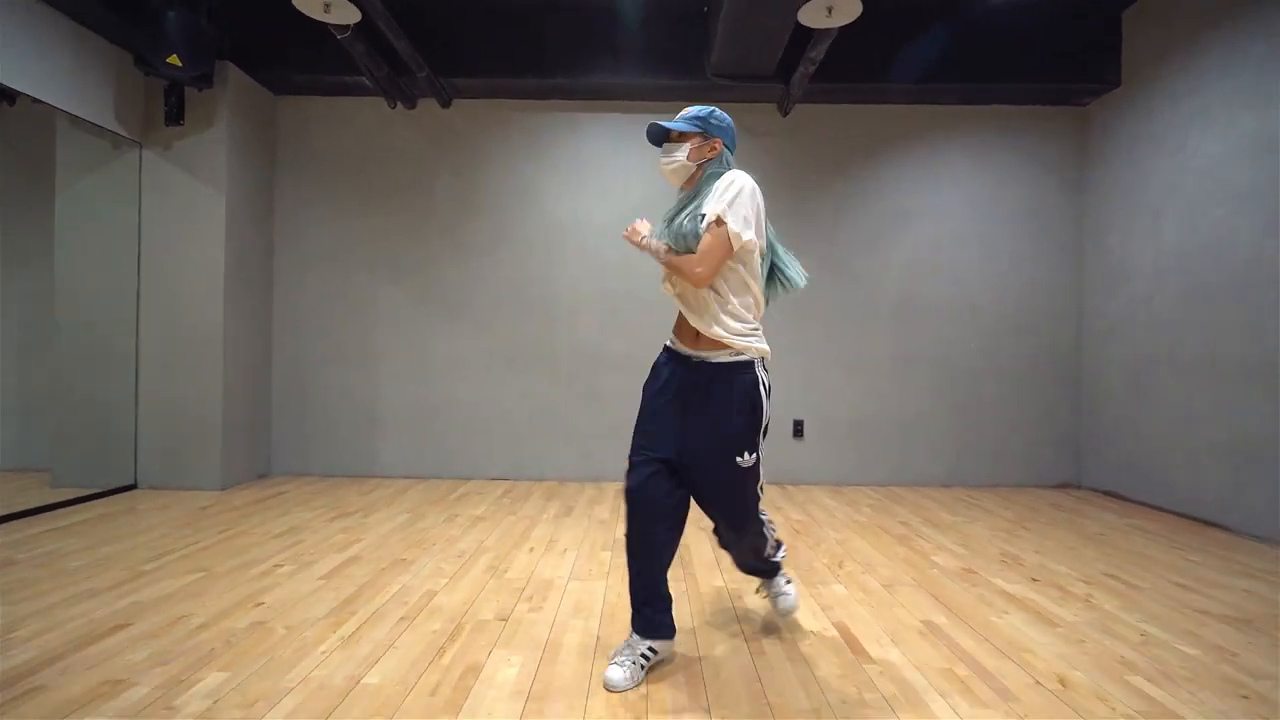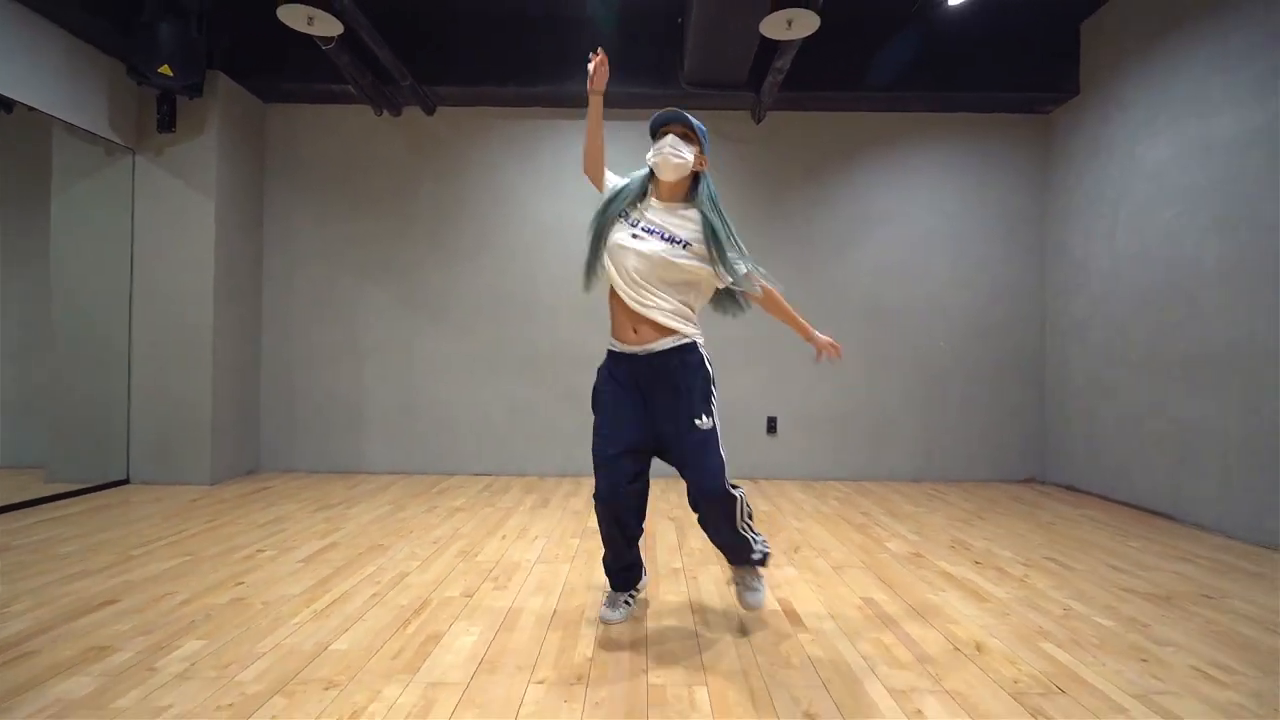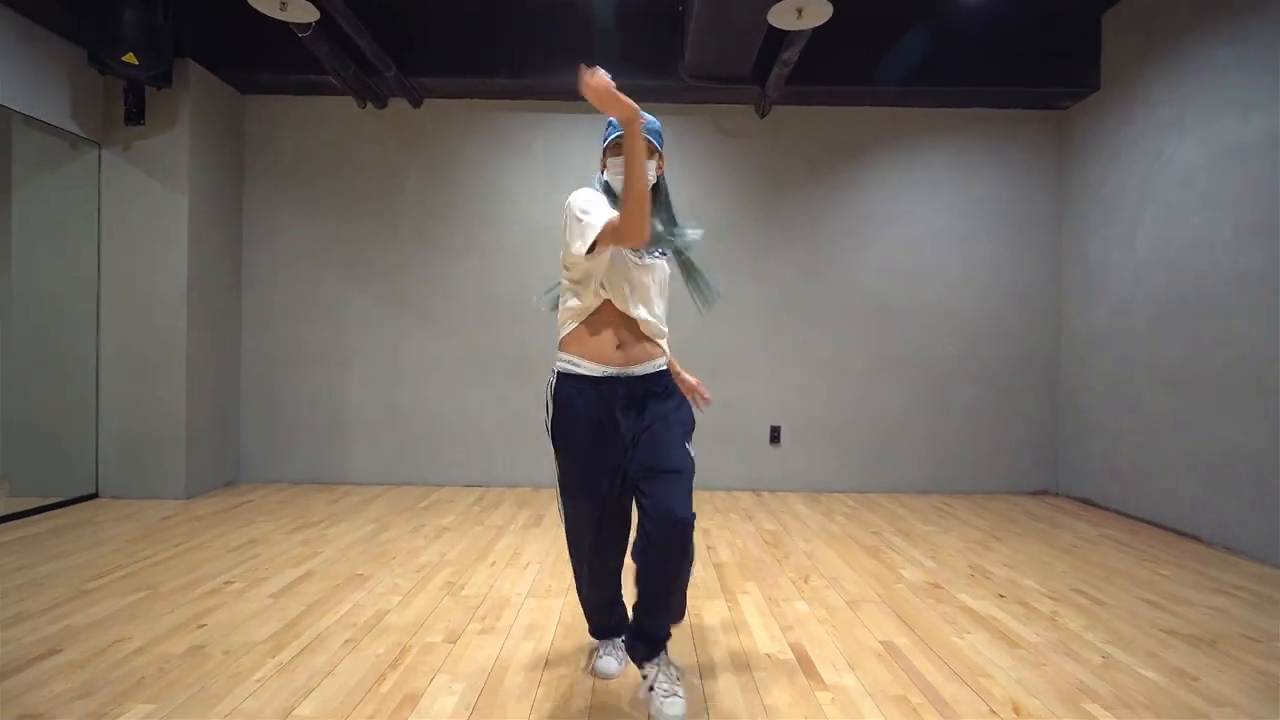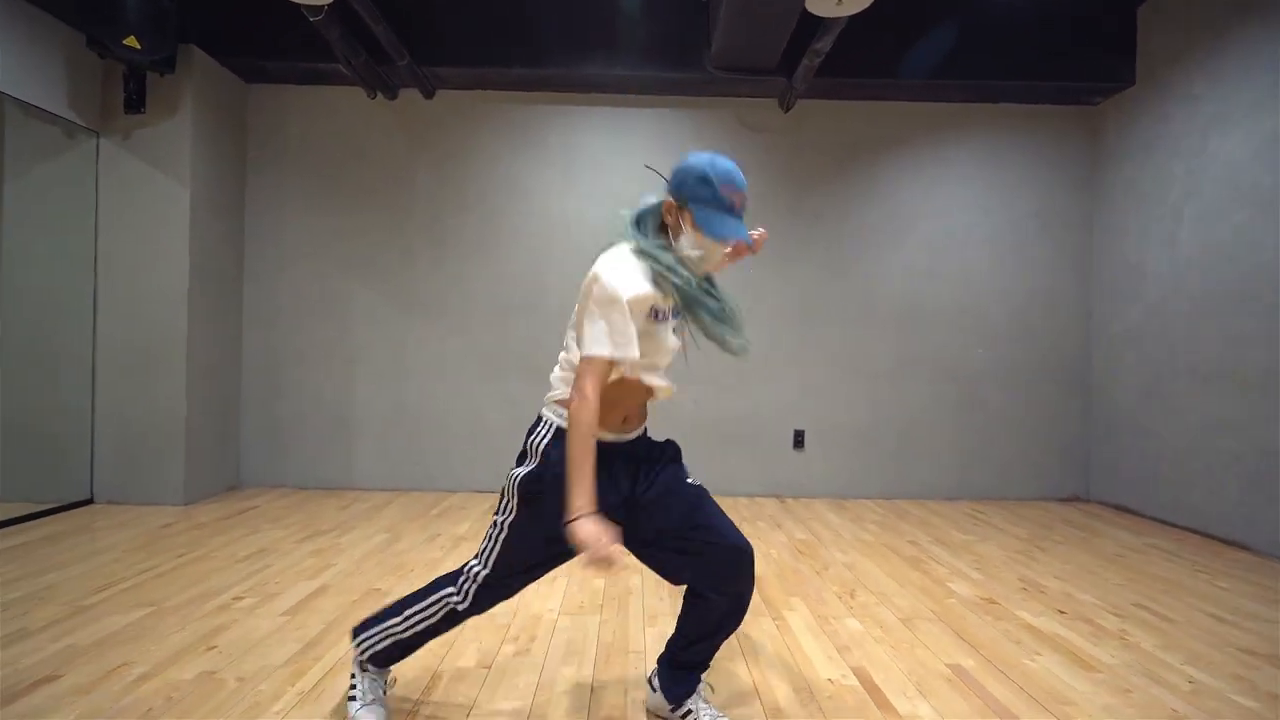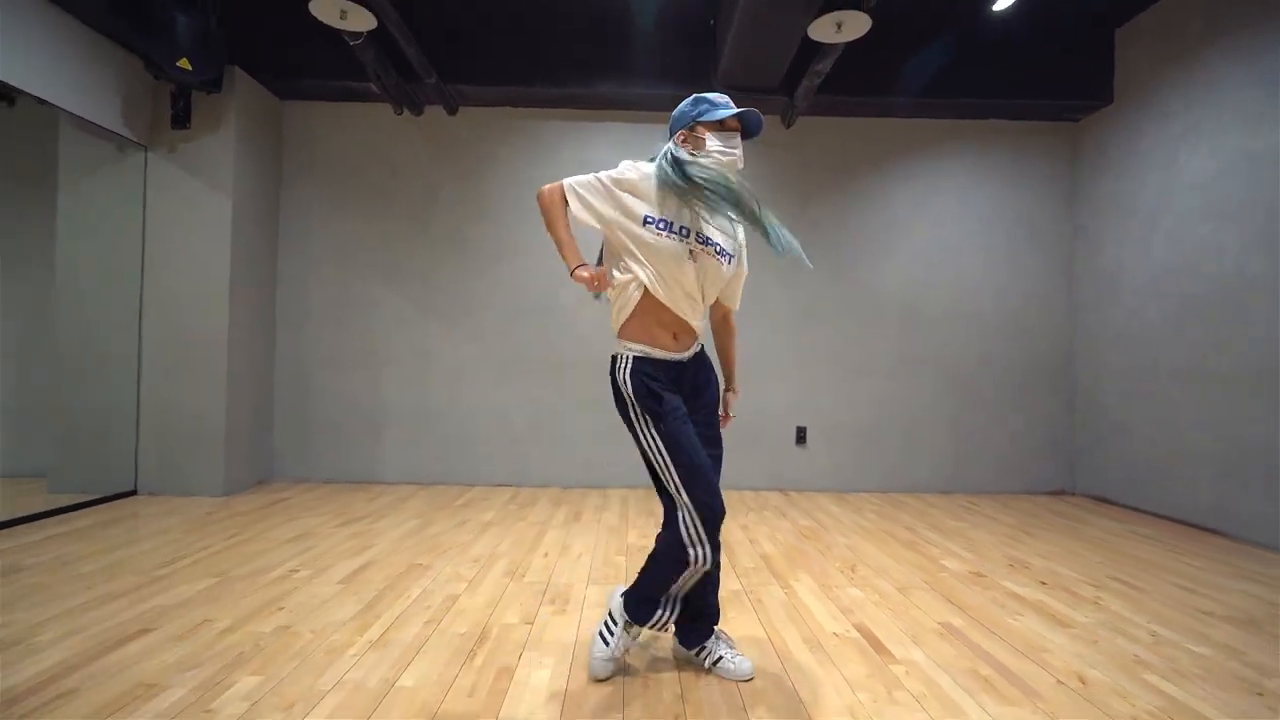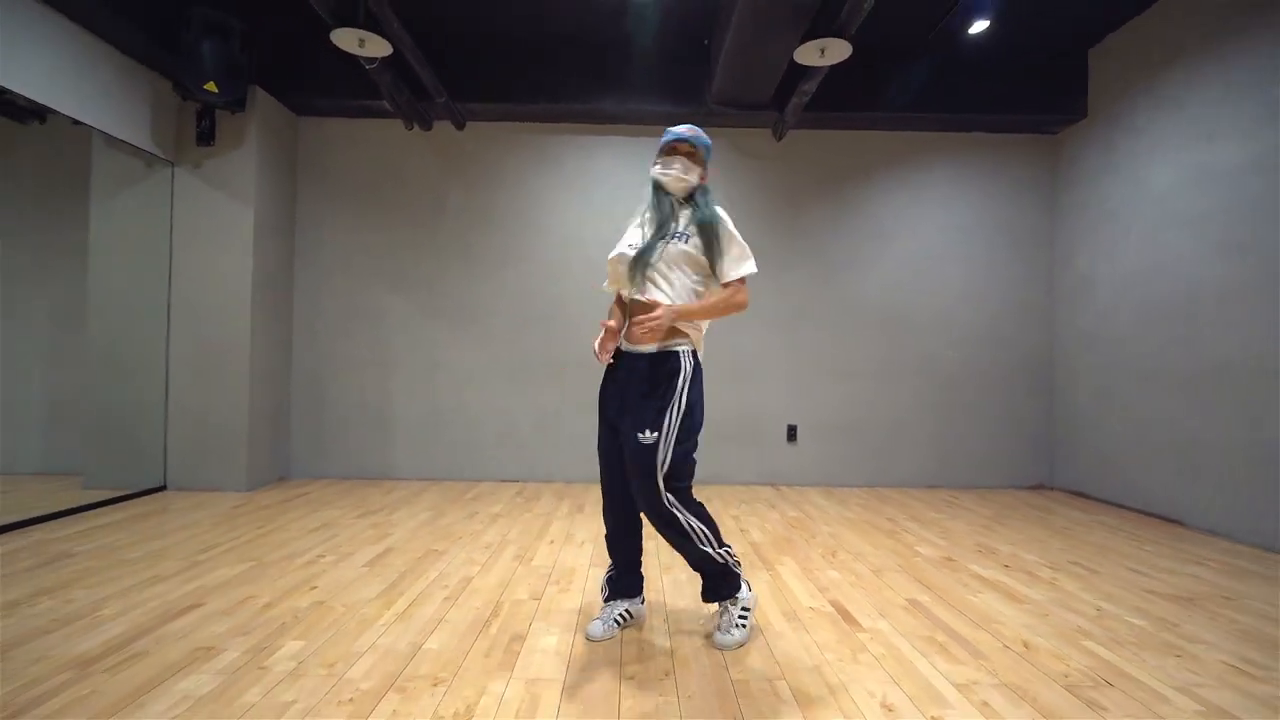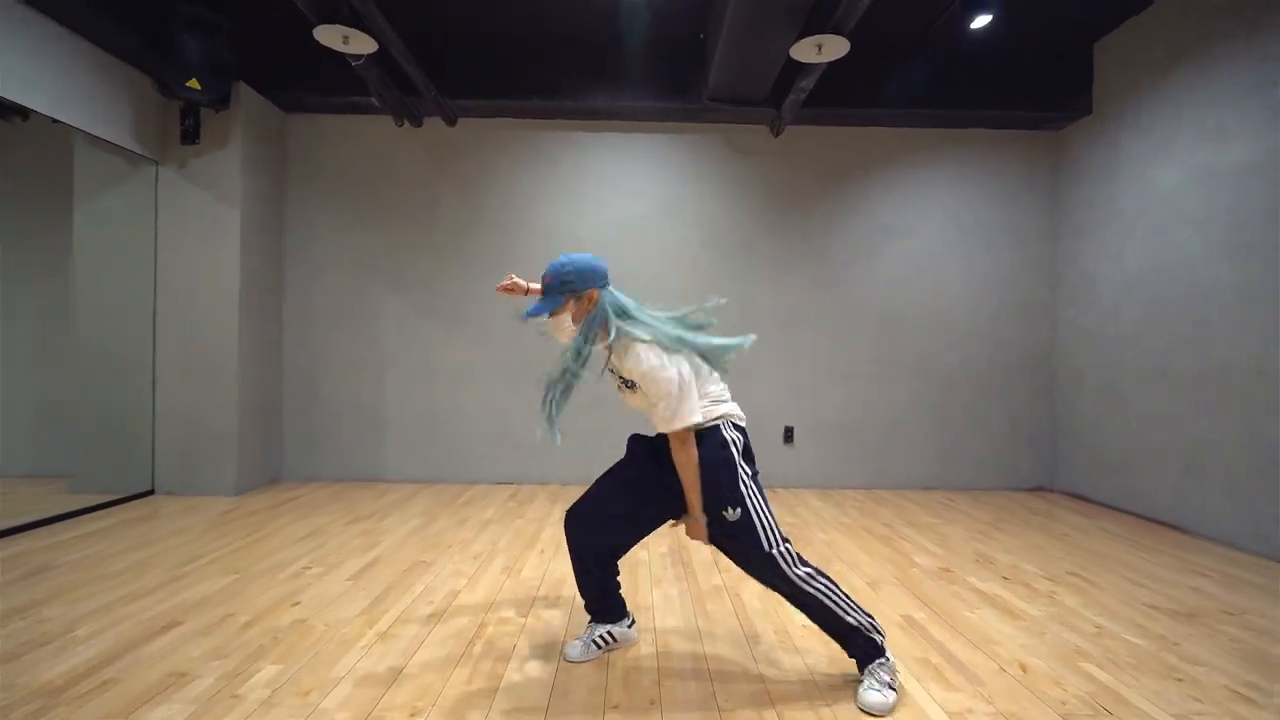
dt=0.4s
person 1, frame 1
left shoulder: (735, 188)
right shoulder: (696, 208)
left elbow: (700, 275)
left wrist: (652, 246)
left hip: (732, 378)
right hip: (678, 370)
left knee: (731, 505)
right knee: (649, 494)
left ankle: (768, 569)
right ankle: (649, 635)
person 1, frame 2
left shoulder: (706, 228)
right shoulder: (626, 201)
left elbow: (753, 286)
right elbow: (594, 167)
left wrist: (808, 331)
right wrist: (596, 97)
left hip: (678, 367)
right hip: (621, 371)
left knee: (708, 484)
right knee: (615, 494)
left ankle: (745, 558)
right ankle: (623, 587)
person 1, frame 3
left shoulder: (654, 237)
right shoulder: (584, 205)
right elbow: (631, 229)
left wrist: (674, 369)
right wrist: (625, 119)
left hip: (653, 393)
right hip: (584, 393)
left knee: (670, 522)
right knee: (595, 533)
left ankle: (652, 650)
right ankle: (609, 632)
person 1, frame 4
left shoulder: (671, 269)
right shoulder: (625, 277)
right elbow: (587, 393)
left wrist: (724, 259)
right wrist: (582, 511)
left hip: (637, 454)
right hip: (567, 448)
left knee: (728, 562)
right knee: (487, 582)
person 1, frame 5
left shoulder: (732, 222)
right shoulder: (639, 183)
right elbow: (550, 193)
left wrist: (730, 385)
right wrist: (577, 266)
left hip: (693, 371)
right hip: (643, 374)
left knee: (701, 516)
right knee: (697, 519)
left ankle: (697, 635)
right ankle: (630, 614)
person 1, frame 6
left shoulder: (713, 222)
right shoulder: (640, 224)
left elbow: (737, 295)
left wrist: (676, 312)
right wrist: (611, 326)
left hip: (673, 368)
right hip: (626, 367)
left knee: (660, 491)
right knee: (620, 493)
left ankle: (731, 592)
right ankle: (625, 596)
person 1, frame 7
left shoulder: (646, 351)
right shoulder: (608, 327)
left elbow: (684, 438)
left wrist: (696, 512)
left hip: (713, 445)
right hip: (669, 447)
left knee: (772, 559)
right knee: (586, 523)
left ankle: (874, 657)
right ankle: (612, 621)
